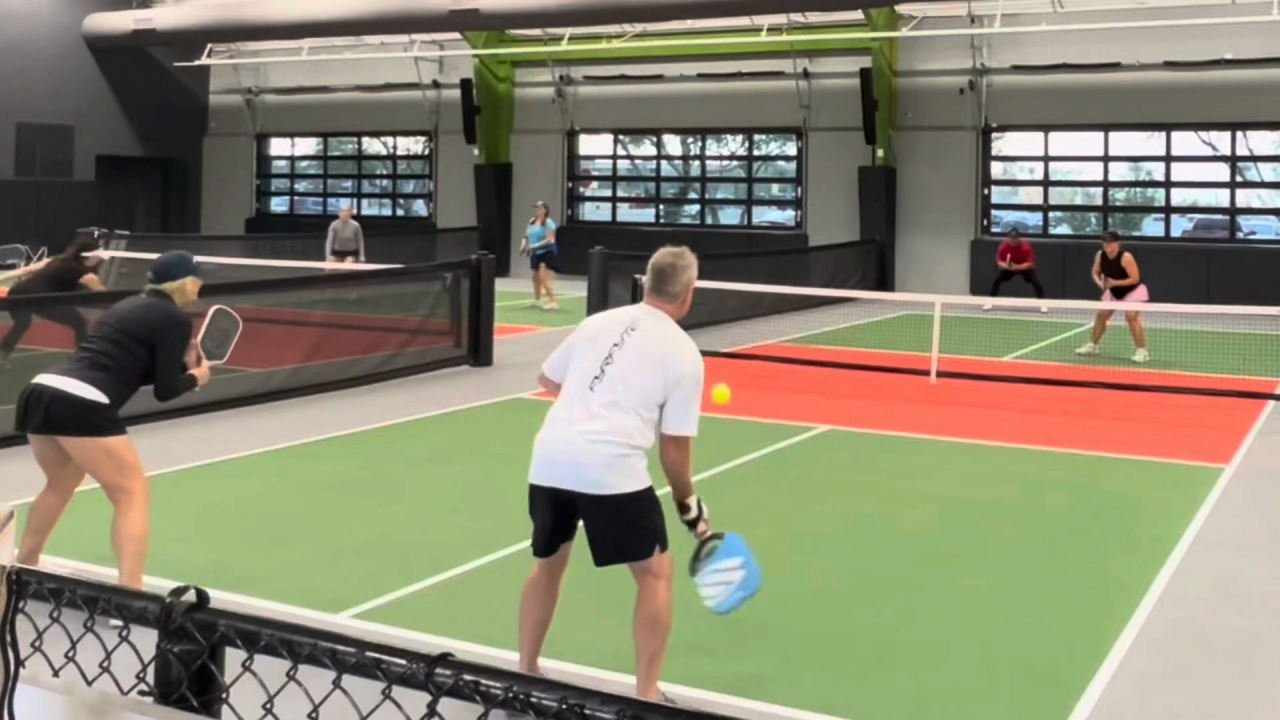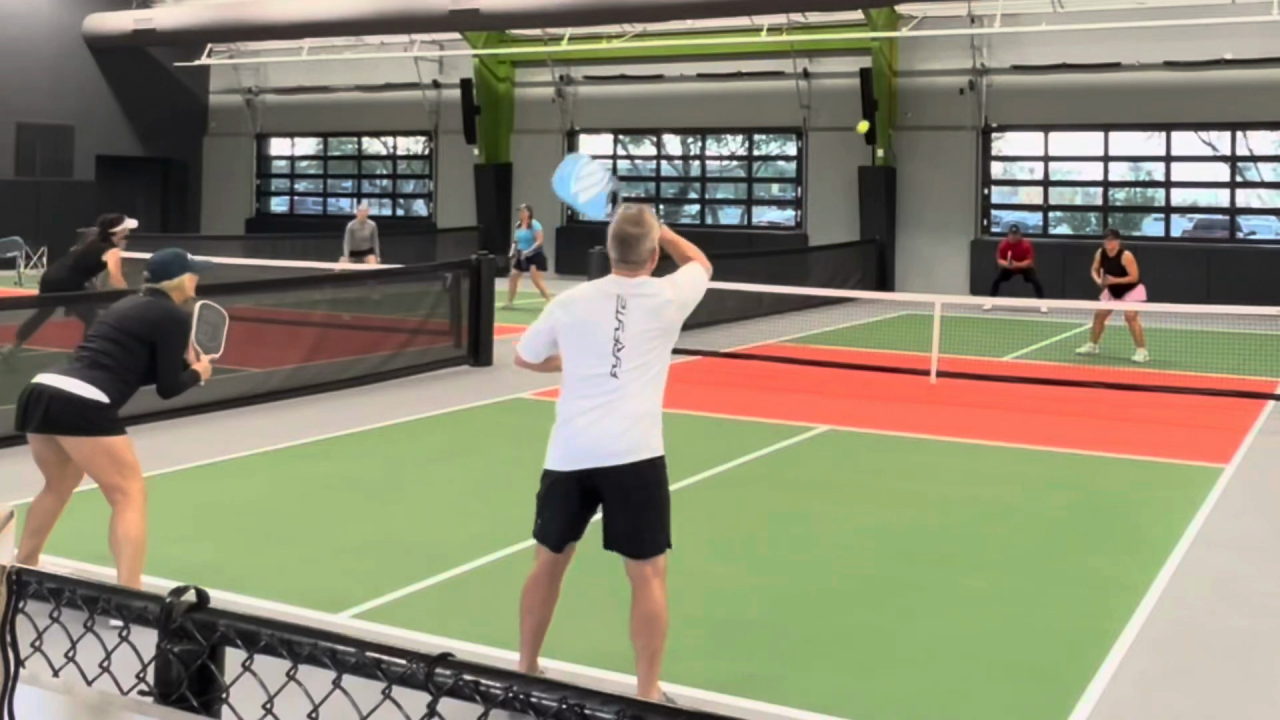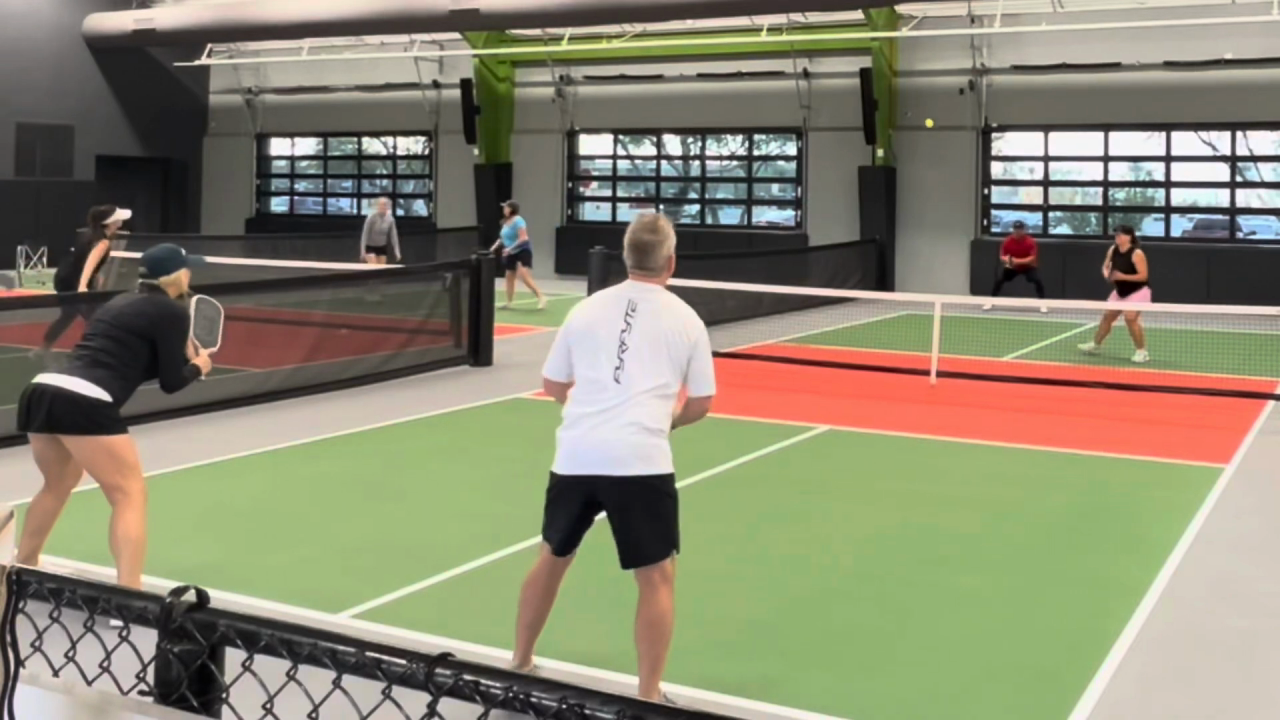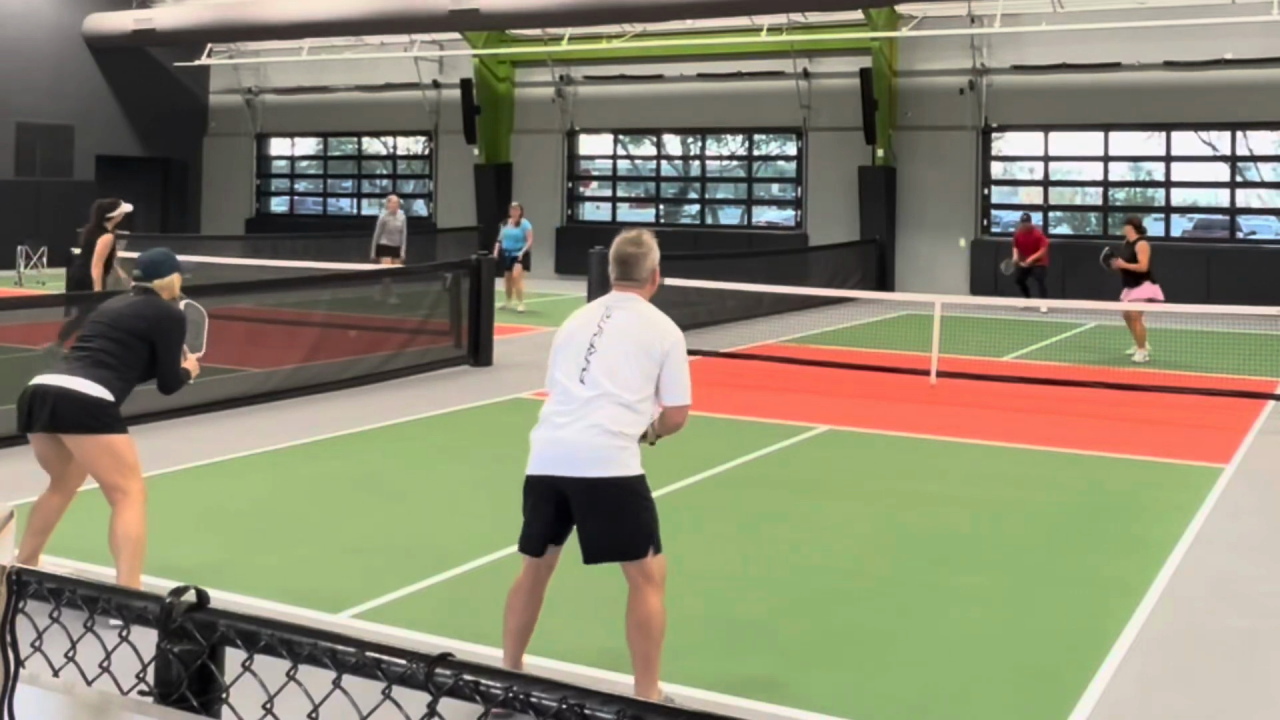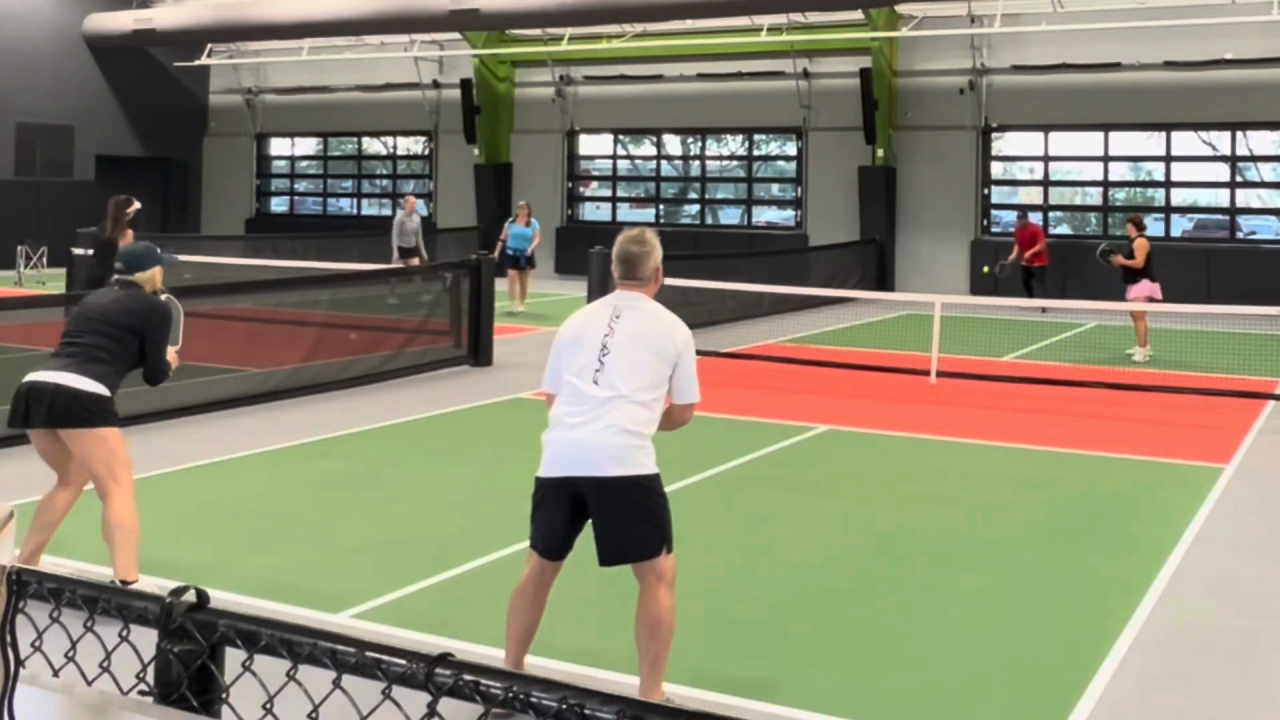
dt=0.4s
person 1, frame 1
left shoulder: (600, 321)
right shoulder: (684, 357)
left elbow: (548, 381)
right elbow: (674, 447)
right wrist: (687, 502)
left hip: (549, 461)
right hip: (610, 471)
left knee: (547, 564)
right knee: (655, 575)
left ankle: (524, 675)
right ankle: (647, 697)
person 1, frame 2
left shoulder: (570, 301)
right shoulder: (670, 297)
left elbow: (526, 358)
right elbow: (701, 264)
right wrist: (659, 230)
left hip: (569, 452)
right hip: (634, 453)
left knee: (549, 562)
right knee: (648, 575)
left ankle: (525, 673)
right ankle: (648, 696)
person 1, frame 3
left shoulder: (586, 310)
right shoulder: (686, 320)
left elbow: (553, 385)
right elbow: (700, 405)
left hip: (576, 455)
right hip: (641, 461)
left knee: (551, 559)
right knee: (657, 578)
left ankle: (518, 669)
right ankle: (648, 699)
person 1, frame 4
left shoulder: (576, 321)
right shoulder: (664, 330)
right elbow: (675, 418)
left hip: (547, 457)
right hip: (609, 463)
left knee: (536, 564)
right knee: (647, 576)
left ankle: (508, 677)
right ankle: (647, 697)
person 1, frame 5
left shoulder: (577, 320)
right shoulder: (673, 329)
right elbow: (682, 413)
left hip: (560, 459)
right hip: (624, 463)
left knee: (540, 566)
right knee: (658, 576)
right ankle: (651, 699)
person 2, frame 1
left shoulder: (131, 305)
right shoulder: (175, 319)
right elbow: (164, 391)
left wrist: (184, 364)
right wrist: (195, 377)
left hip: (39, 393)
right hip: (82, 406)
left knee: (62, 483)
right knee: (132, 494)
person 2, frame 2
left shoulder: (129, 304)
right shoulder: (174, 316)
right elbow: (167, 388)
left wrist: (183, 361)
right wrist: (198, 372)
left hip: (39, 392)
right hip: (82, 404)
left knee: (61, 483)
right knee: (130, 494)
person 2, frame 3
left shoulder: (122, 302)
right shoulder: (172, 312)
right elbow: (171, 383)
left wrist: (182, 356)
right wrist: (198, 366)
left hip: (40, 392)
right hip: (84, 404)
left knee: (59, 484)
right knee: (129, 494)
person 2, frame 4
left shoulder: (113, 304)
right shoulder: (169, 315)
right elbow: (167, 384)
left wrist: (170, 361)
right wrist: (188, 370)
left hip: (39, 392)
right hip: (84, 402)
left knee: (63, 483)
right knee: (129, 494)
person 2, frame 5
left shoulder: (95, 297)
right shoulder: (155, 309)
right elbow: (154, 376)
left wrist: (152, 355)
right wrist: (169, 362)
left hip: (34, 389)
right hip: (81, 396)
left knee: (74, 477)
right knee: (118, 488)
left ankle: (23, 569)
right ankle: (126, 584)
